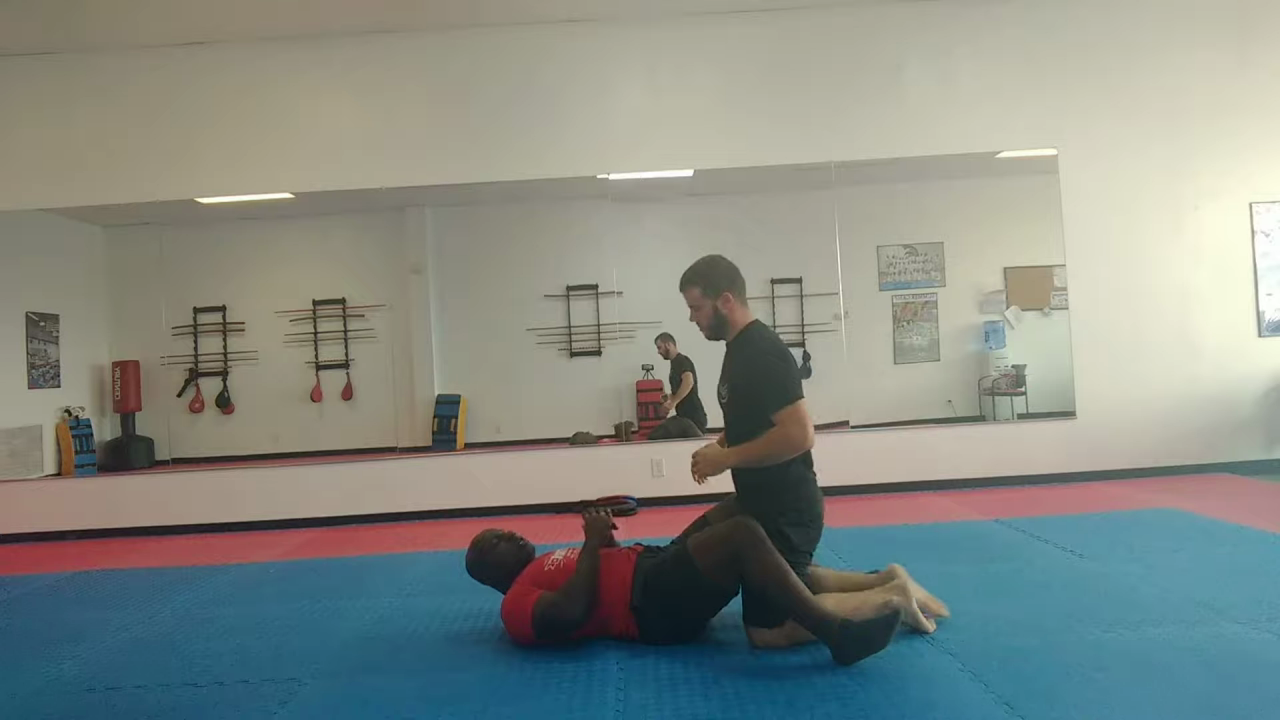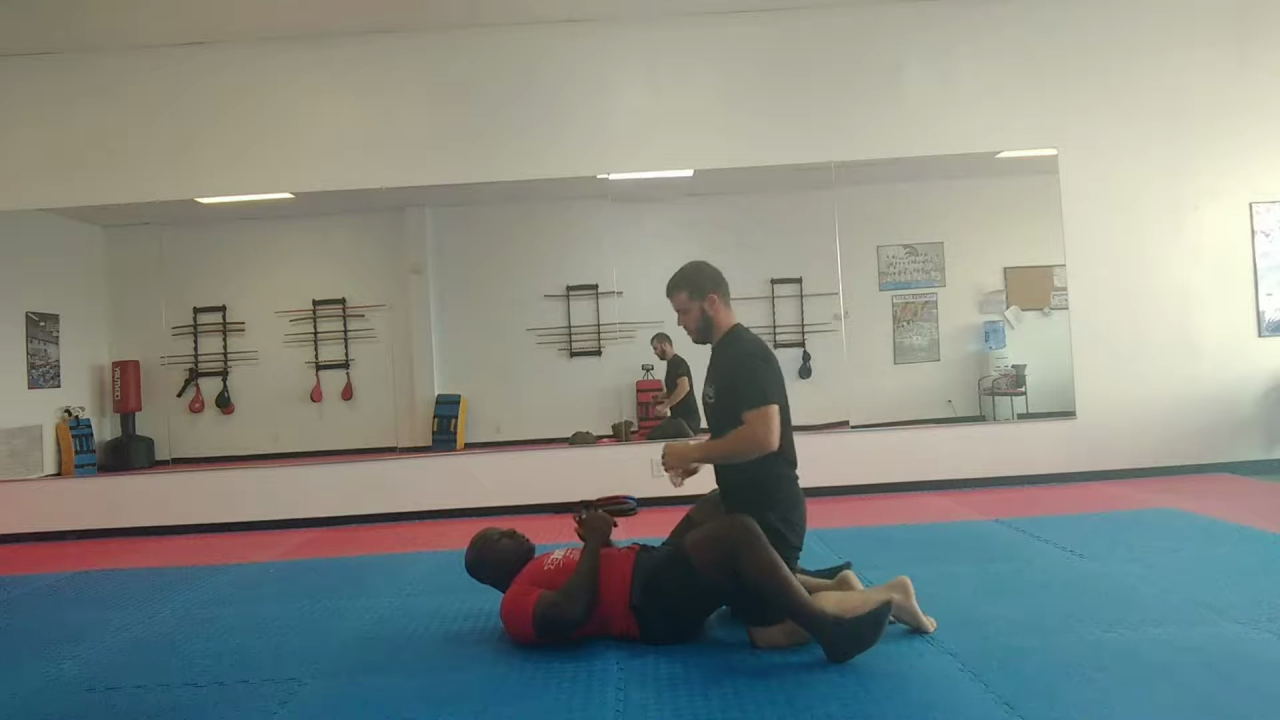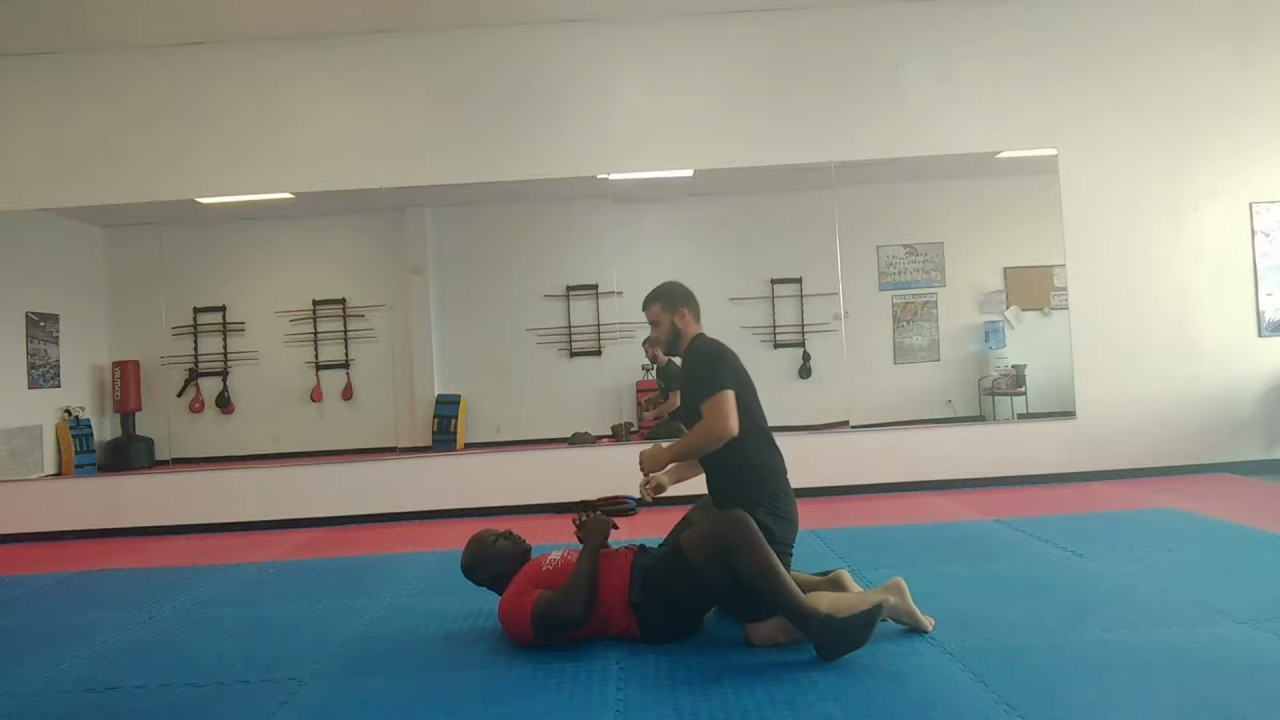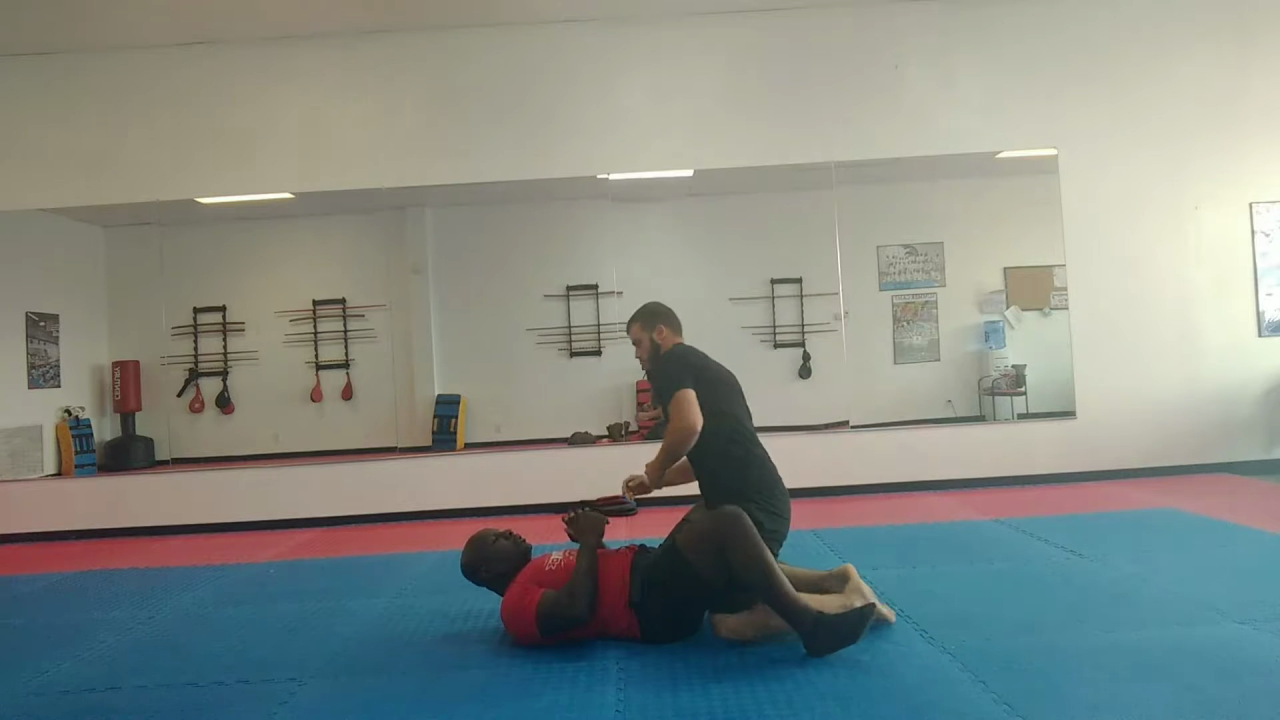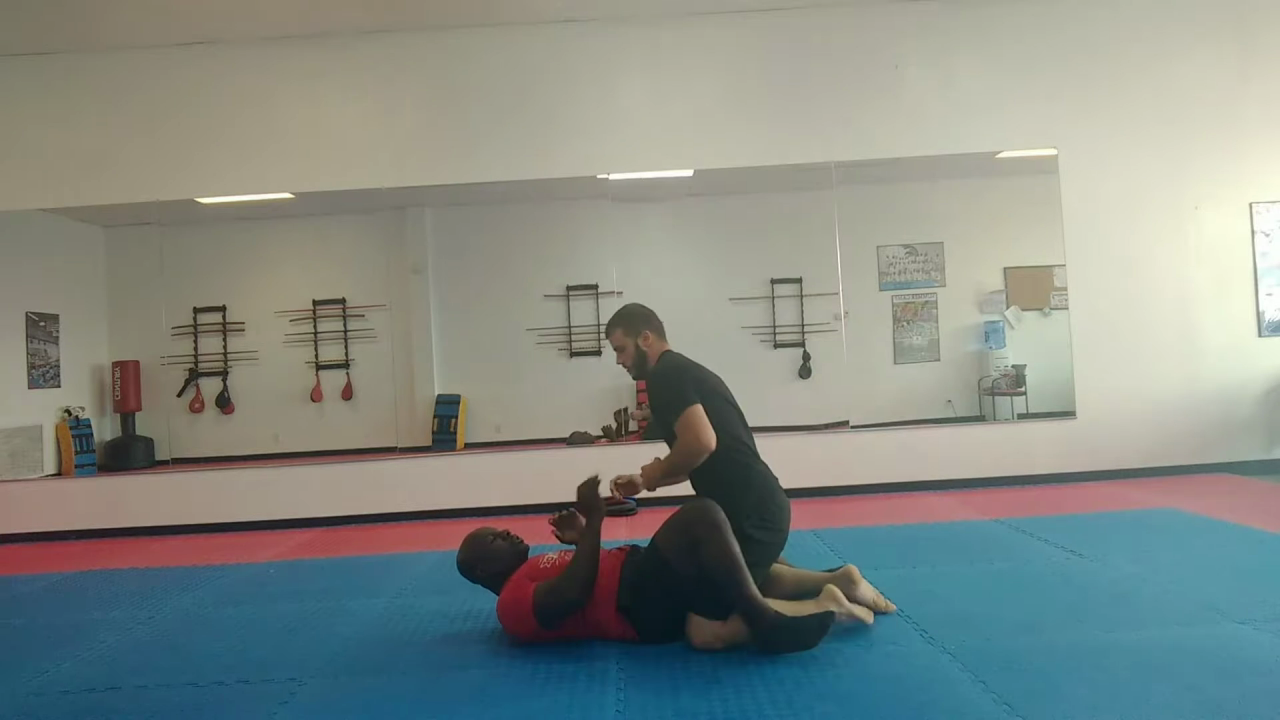
dt=0.2s
person 1, frame 1
left shoulder: (539, 566)
right shoulder: (517, 602)
right elbow: (571, 612)
left wrist: (604, 540)
right wrist: (593, 543)
right hip: (657, 604)
right knee: (741, 534)
right ankle: (834, 631)
person 1, frame 2
left shoulder: (540, 568)
right shoulder: (517, 605)
right elbow: (573, 611)
left wrist: (599, 541)
right wrist: (594, 545)
right hip: (657, 606)
right knee: (736, 532)
right ankle: (828, 629)
person 1, frame 3
left shoulder: (536, 572)
right shoulder: (516, 606)
right elbow: (573, 610)
left wrist: (594, 542)
right wrist: (593, 544)
right hip: (655, 604)
right knee: (731, 526)
right ankle: (819, 627)
person 1, frame 4
left shoulder: (531, 571)
right shoulder: (517, 603)
right elbow: (576, 609)
left wrist: (588, 540)
right wrist: (591, 543)
right hip: (655, 603)
right knee: (727, 523)
right ankle: (811, 623)
person 1, frame 5
left shoulder: (530, 572)
right shoulder: (514, 603)
right elbow: (576, 592)
left wrist: (581, 539)
right wrist: (592, 523)
left hip: (643, 573)
right hip: (647, 603)
right knee: (701, 514)
left ankle: (824, 598)
right ankle: (766, 623)
person 2, frame 1
left shoulder: (761, 352)
right shoulder: (740, 348)
left elbow: (798, 435)
left wrist: (724, 459)
right wrist: (720, 447)
left hip: (785, 508)
right hip: (762, 499)
left knee: (767, 632)
person 2, frame 2
left shoulder: (746, 354)
right shoulder: (725, 350)
left elbow: (763, 437)
left wrist: (692, 454)
right wrist: (695, 457)
left hip: (768, 509)
right hip: (739, 500)
left knee: (767, 630)
person 2, frame 3
left shoulder: (705, 358)
right shoulder: (704, 360)
left elbow: (722, 426)
left wrist: (664, 456)
right wrist: (669, 476)
left hip: (759, 504)
right hip: (738, 497)
left knee: (764, 629)
person 2, frame 4
left shoulder: (670, 362)
right shoulder: (700, 367)
left elbow: (689, 424)
left wrist: (658, 467)
right wrist: (654, 481)
left hip: (752, 502)
right hip: (746, 496)
left knee: (733, 622)
right ankle: (829, 583)
person 2, frame 5
left shoulder: (666, 375)
right shoulder: (684, 371)
left elbow: (702, 442)
left wrist: (655, 473)
right wrist: (645, 482)
left hip: (752, 511)
right hip: (758, 503)
right ankle: (834, 584)
